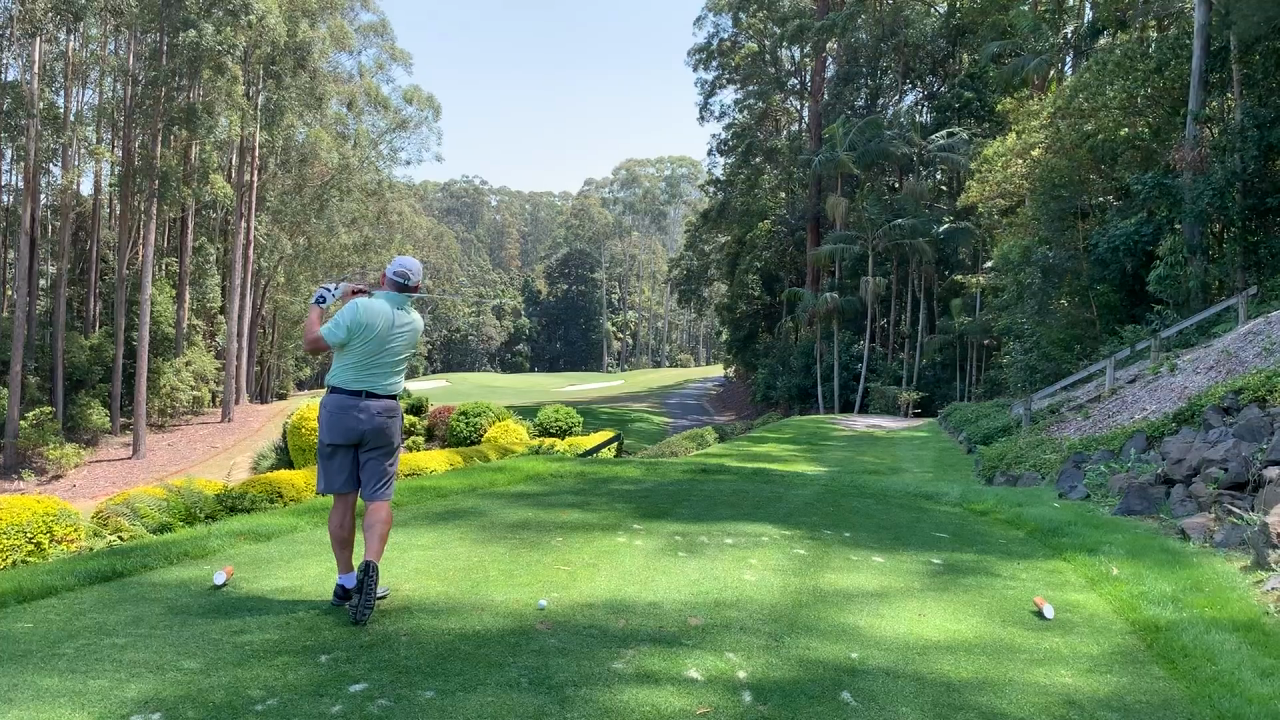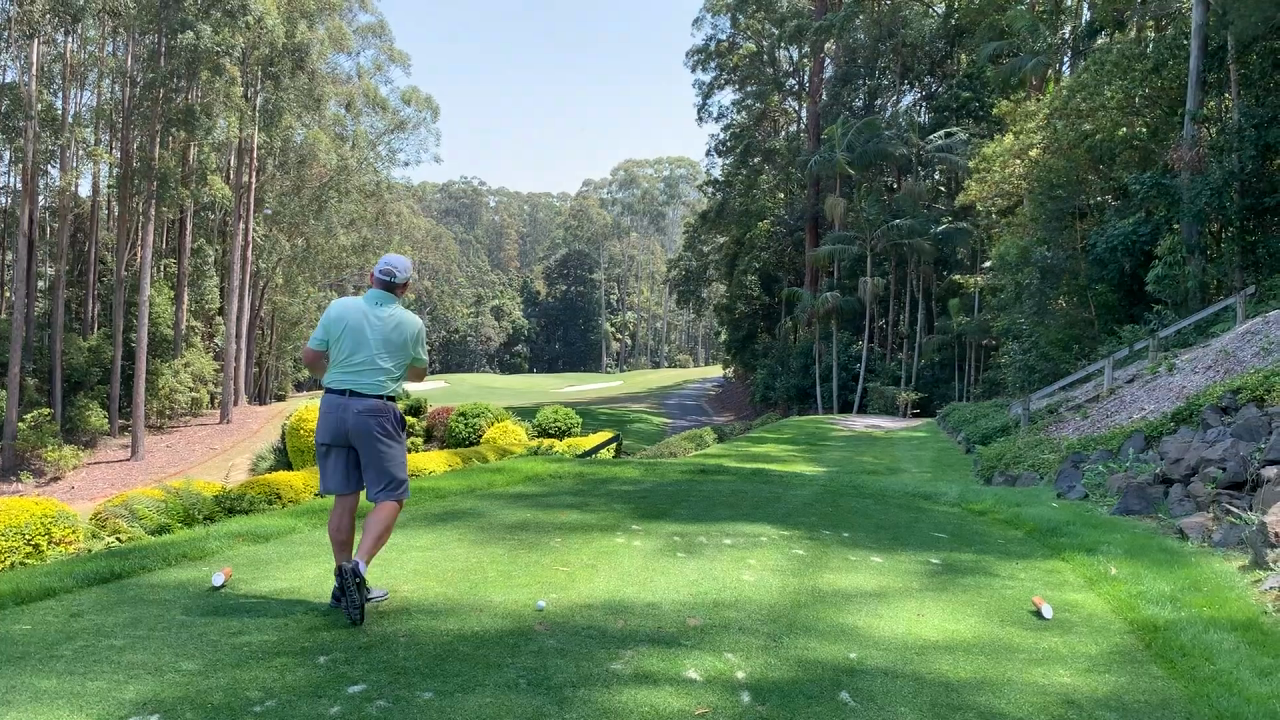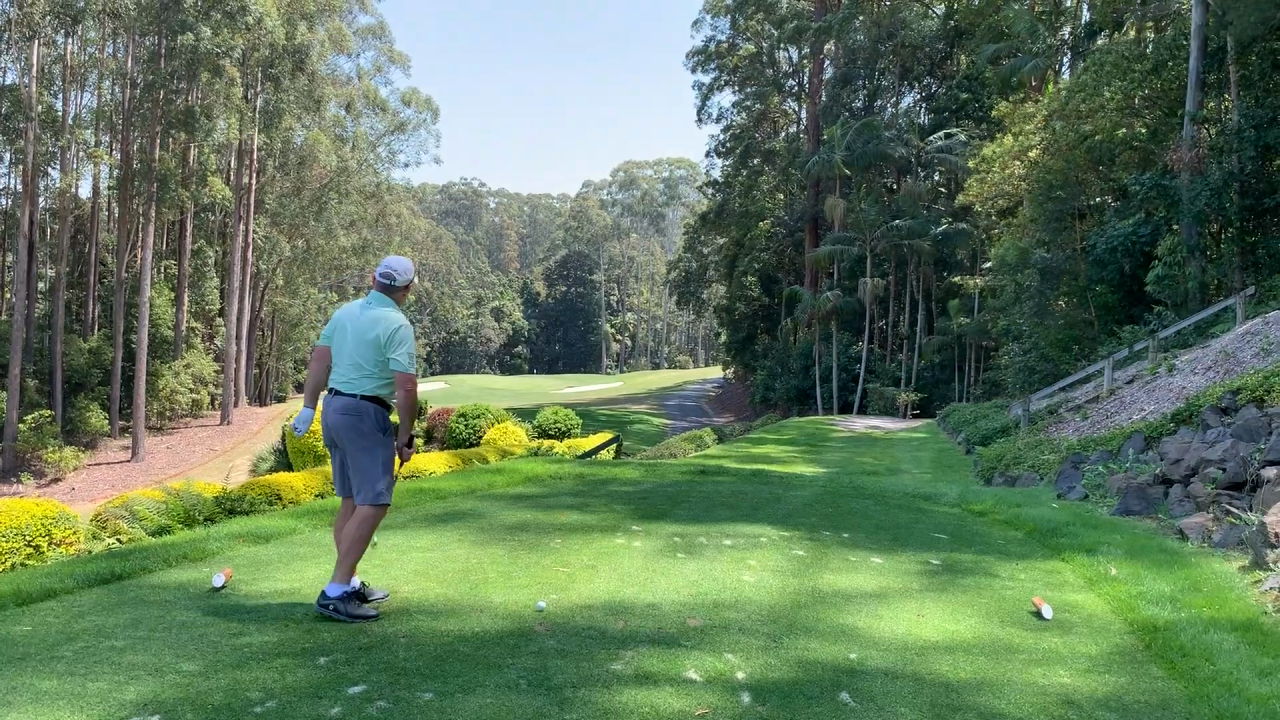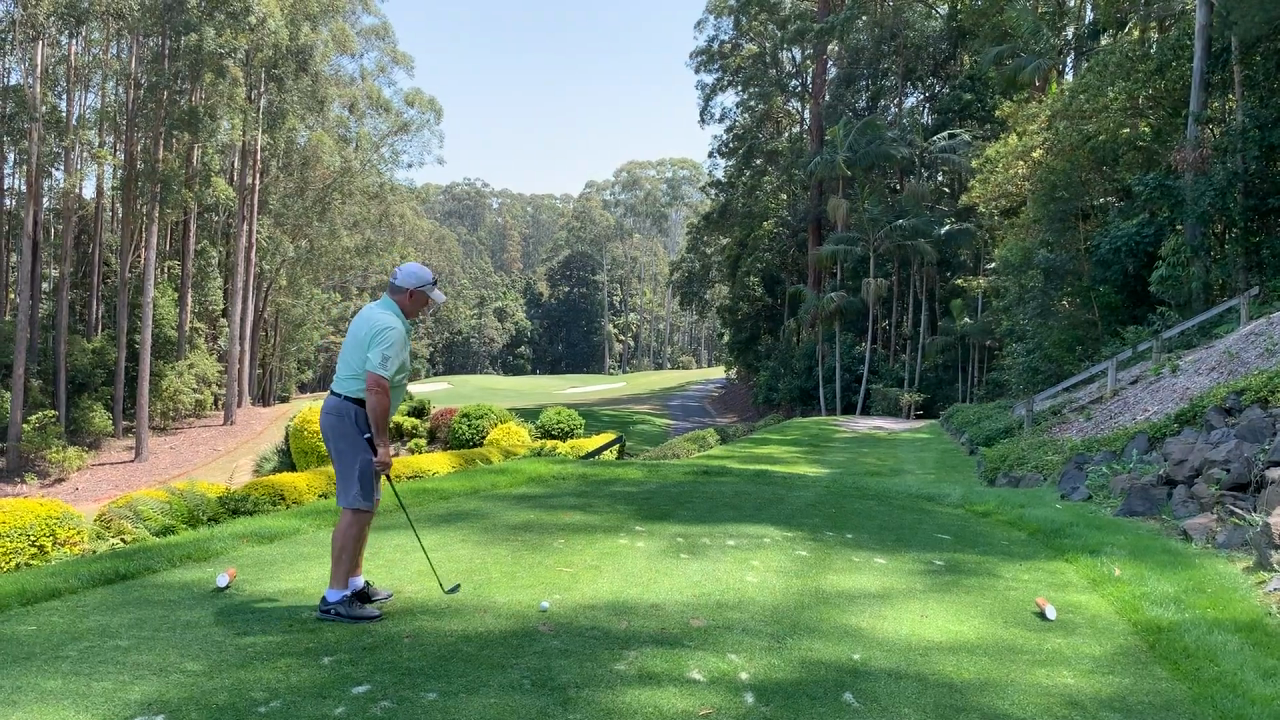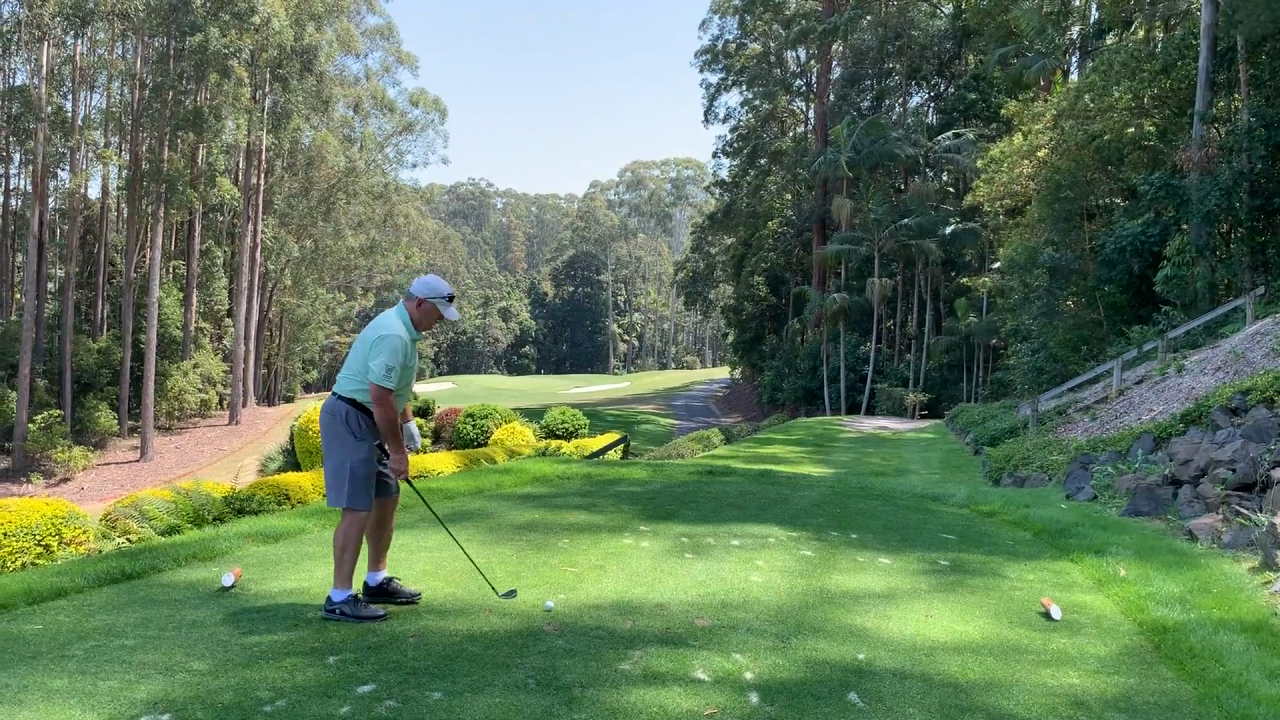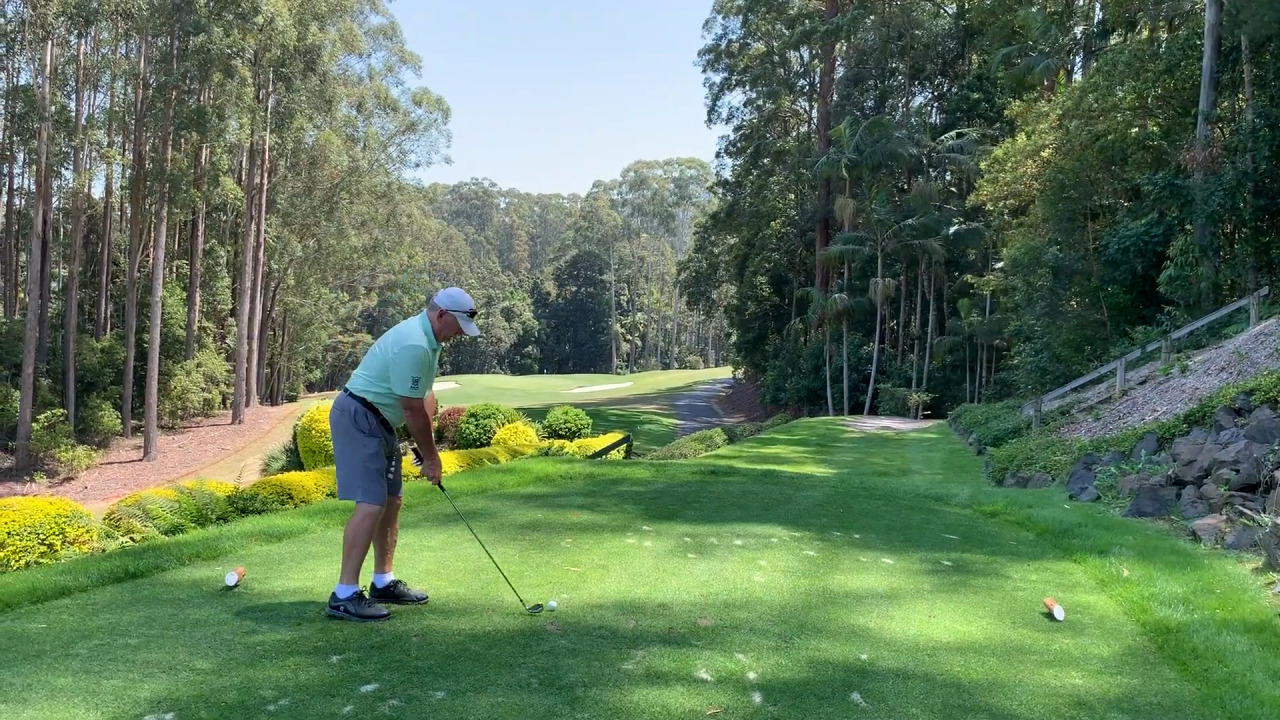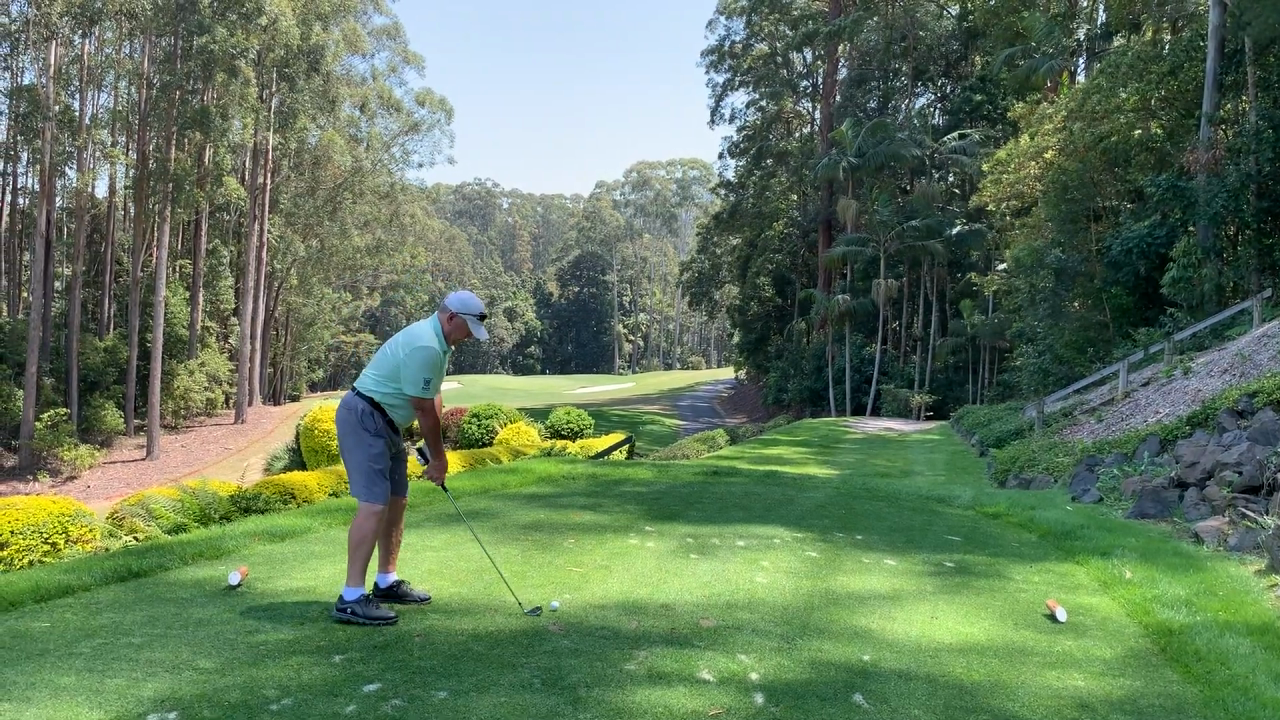
dt=0.3s
person 1, frame 1
left shoulder: (360, 308)
right shoulder: (416, 322)
left elbow: (311, 343)
left wrist: (319, 303)
right wrist: (358, 295)
left hip: (341, 408)
right hip: (383, 413)
left knee: (343, 497)
right knee: (378, 498)
left ankle: (347, 582)
right ankle: (369, 566)
person 1, frame 2
left shoulder: (338, 309)
right shoulder: (411, 324)
left elbow: (311, 360)
right elbow: (419, 372)
left hip: (334, 408)
right hip: (376, 414)
left knee: (344, 499)
right knee: (391, 498)
left ankle: (347, 581)
right ankle: (355, 566)
person 1, frame 3
left shoulder: (345, 312)
right shoulder: (397, 325)
left elbow: (320, 360)
right elbow: (406, 388)
left wrist: (308, 408)
right wrist: (405, 434)
left hip: (335, 410)
right hip: (366, 416)
left knee: (352, 501)
right knee: (372, 505)
left ankle: (348, 585)
right ankle: (334, 594)
person 1, frame 4
left shoulder: (373, 312)
right shoulder: (391, 327)
right elbow: (375, 387)
right wrist: (383, 443)
left hip: (346, 413)
right hip: (355, 420)
left knee: (364, 503)
right knee: (358, 507)
left ankle: (354, 584)
right ankle: (335, 598)
person 1, frame 5
left shoulder: (399, 325)
right shoulder: (393, 335)
right elbow: (379, 398)
left wrist: (408, 423)
right wrist: (396, 451)
left hip: (364, 422)
right hip: (351, 421)
left knee: (385, 500)
right knee: (358, 509)
left ankle: (377, 581)
right ankle: (339, 598)
person 1, frame 6
left shoulder: (427, 337)
right shoulder: (413, 345)
left elbow: (423, 396)
right elbow: (412, 408)
left wrist: (429, 448)
right wrist: (430, 457)
left hip: (378, 422)
right hip: (358, 419)
left knee: (391, 501)
right knee: (370, 503)
left ankle: (384, 582)
right ankle: (344, 594)
person 1, frame 7
left shoulder: (437, 340)
right shoulder: (424, 346)
left elbow: (433, 398)
right elbow: (424, 410)
left wrist: (435, 450)
right wrist: (439, 457)
left hip: (384, 422)
right hip: (364, 418)
left knee: (395, 501)
right knee: (374, 504)
left ankle: (386, 582)
right ankle: (352, 597)
